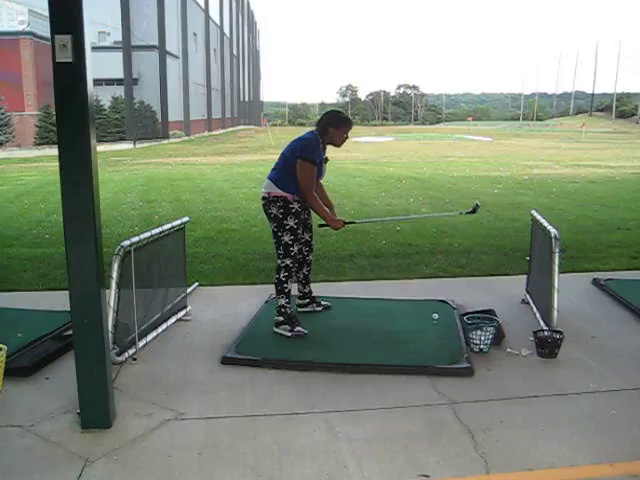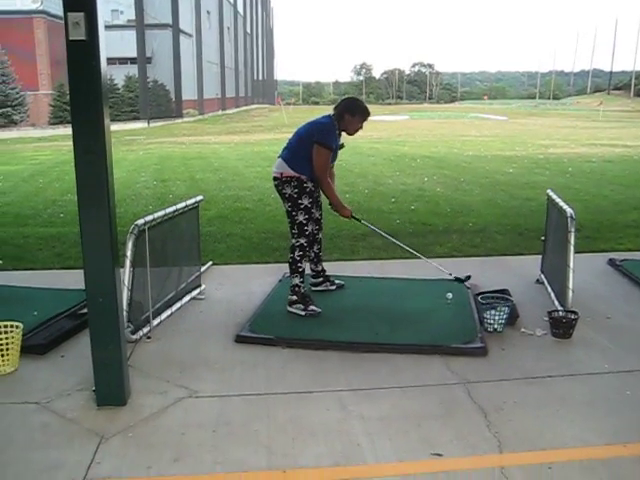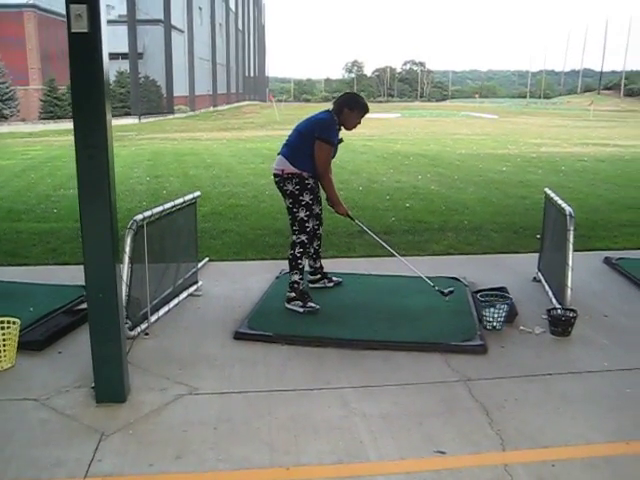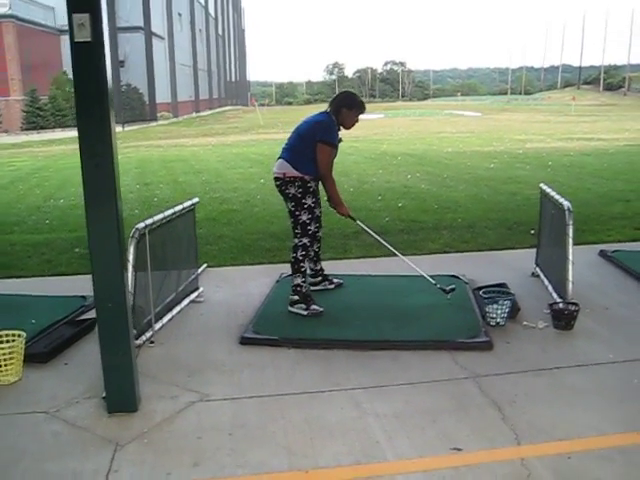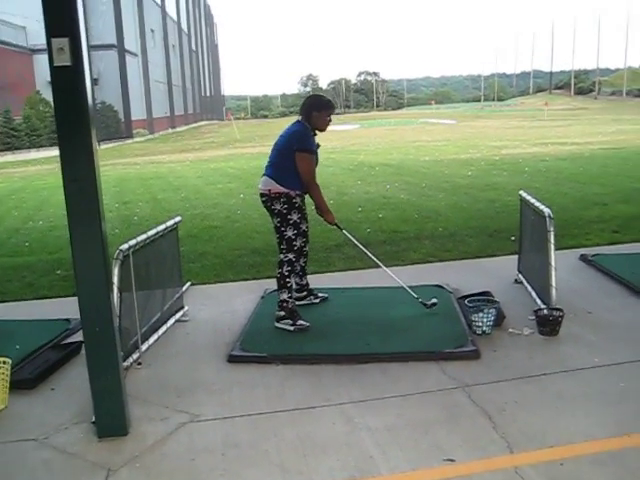
dt=0.7s
person 1, frame 1
left shoulder: (318, 145)
right shoulder: (309, 146)
left elbow: (315, 185)
right elbow: (308, 191)
left wrist: (331, 208)
right wrist: (329, 219)
left hip: (295, 200)
right hip: (279, 200)
left knee: (305, 250)
right knee: (288, 255)
left ankle: (305, 299)
right ankle: (282, 318)
person 1, frame 2
left shoulder: (332, 129)
right shoulder: (326, 130)
left elbow: (328, 170)
right elbow: (321, 176)
left wrist: (334, 199)
right wrist: (339, 206)
left hip: (304, 178)
right hip: (290, 179)
left knee: (314, 228)
right knee: (302, 234)
left ankle: (318, 278)
right ankle: (296, 297)
person 1, frame 3
left shoulder: (328, 122)
right shoulder: (327, 126)
left elbow: (323, 168)
right elbow: (323, 171)
left wrist: (331, 196)
right wrist: (337, 202)
left hip: (302, 175)
right hip: (291, 175)
left knee: (314, 224)
right knee: (302, 230)
left ankle: (316, 275)
right ankle: (295, 293)
person 1, frame 4
left shoulder: (324, 122)
right shoulder: (327, 127)
left elbow: (320, 170)
right elbow: (325, 173)
left wrist: (332, 198)
right wrist: (339, 204)
left hip: (301, 178)
right hip: (293, 179)
left knee: (314, 228)
right knee: (304, 234)
left ankle: (317, 277)
right ankle: (298, 296)
person 1, frame 5
left shoulder: (300, 131)
right shoulder: (303, 136)
left elbow: (303, 178)
right elbow: (309, 181)
left wrist: (319, 206)
right wrist: (325, 210)
left hip: (287, 194)
right hip: (279, 195)
left knee: (300, 243)
right knee: (290, 249)
left ankle: (301, 291)
right ankle: (284, 311)
